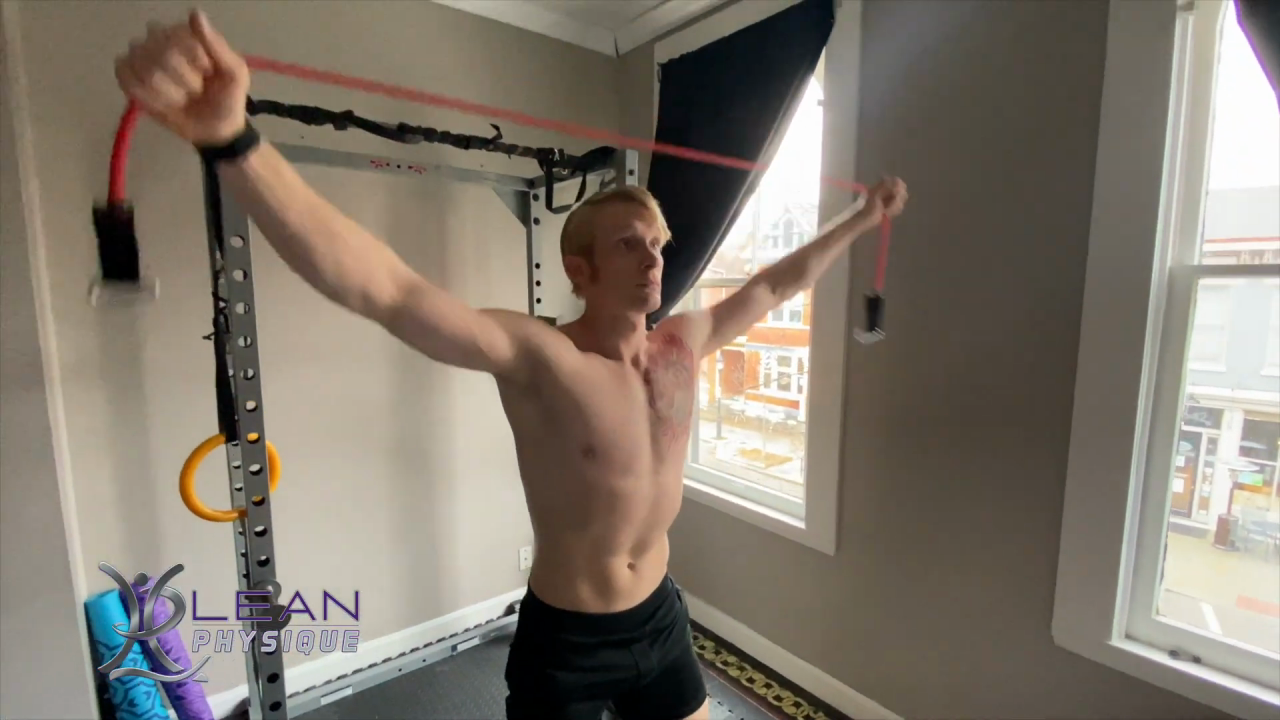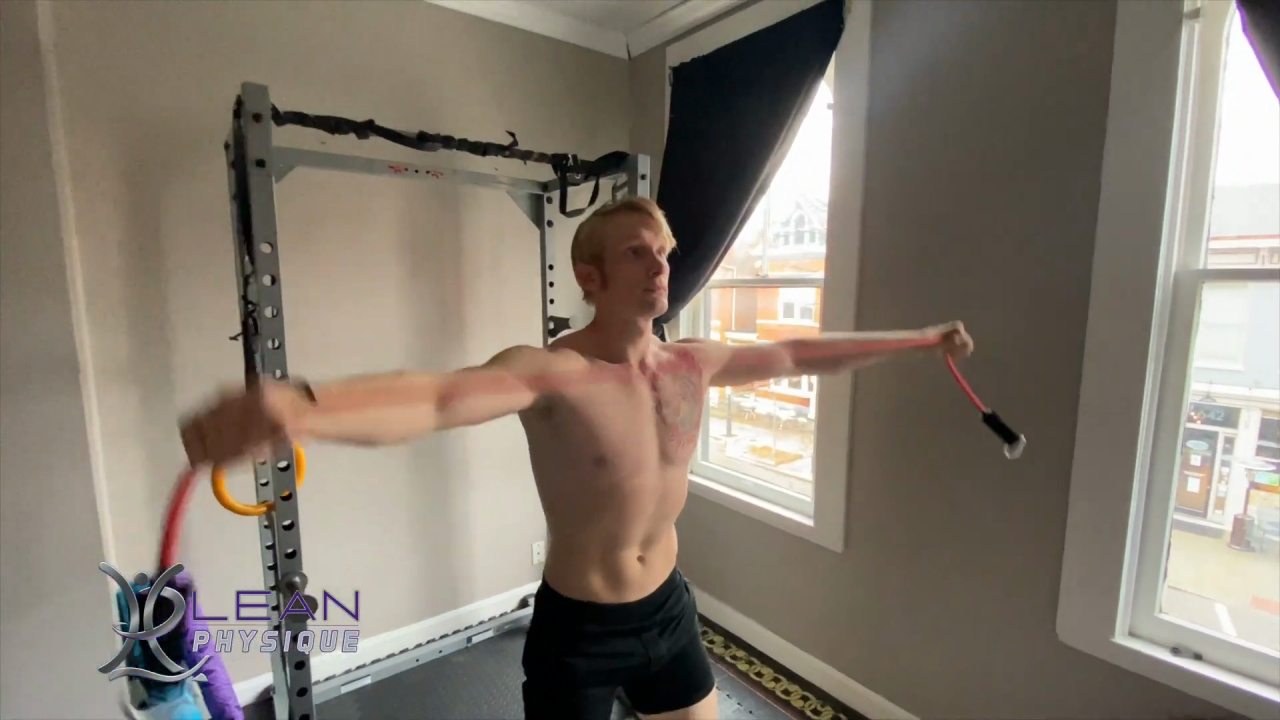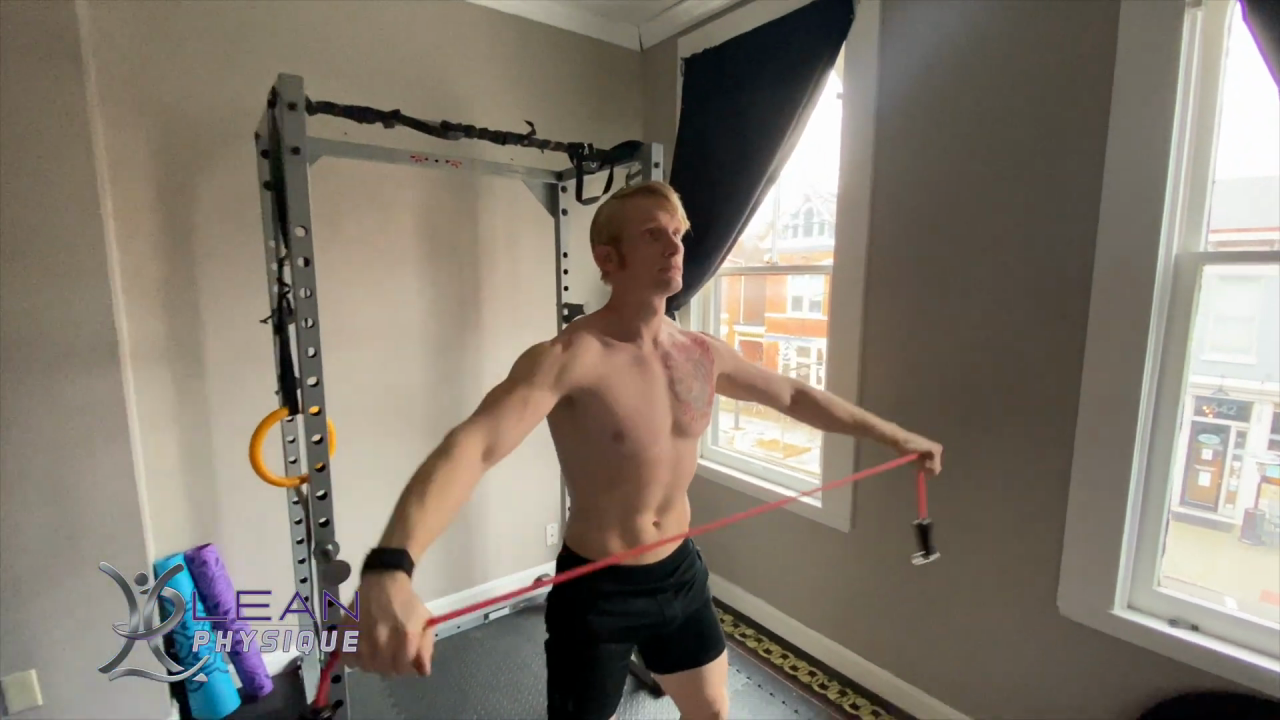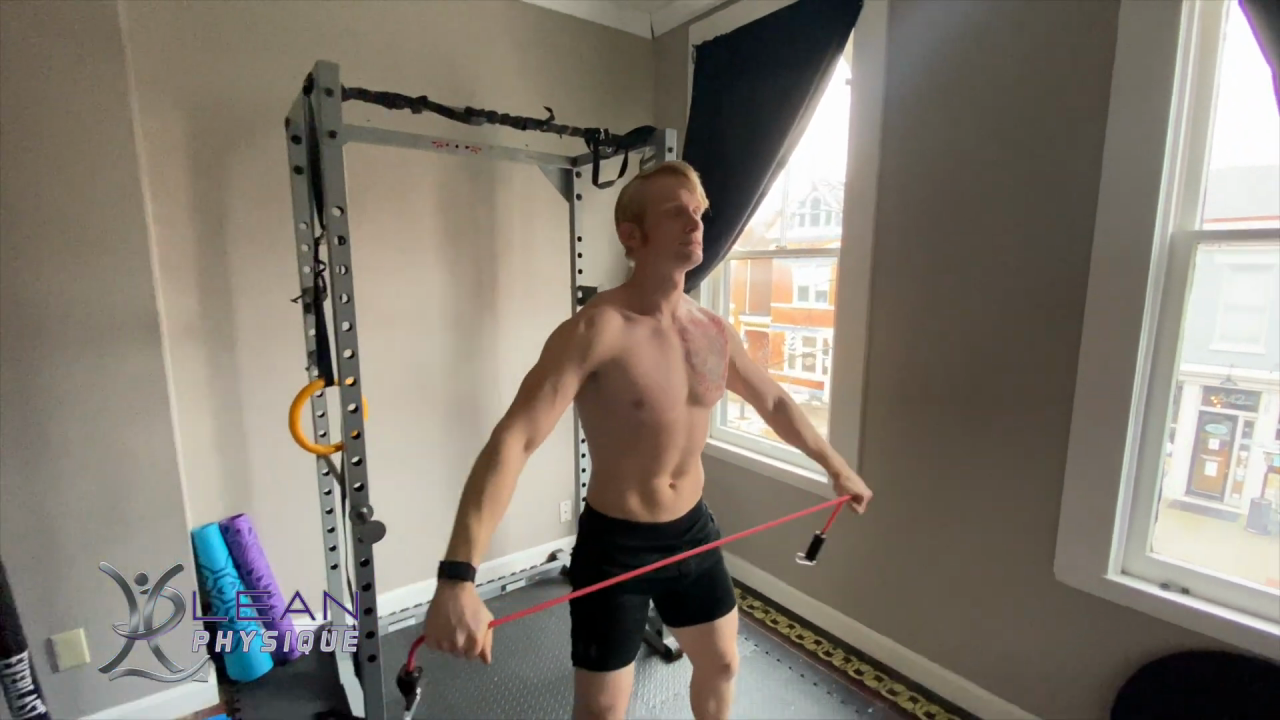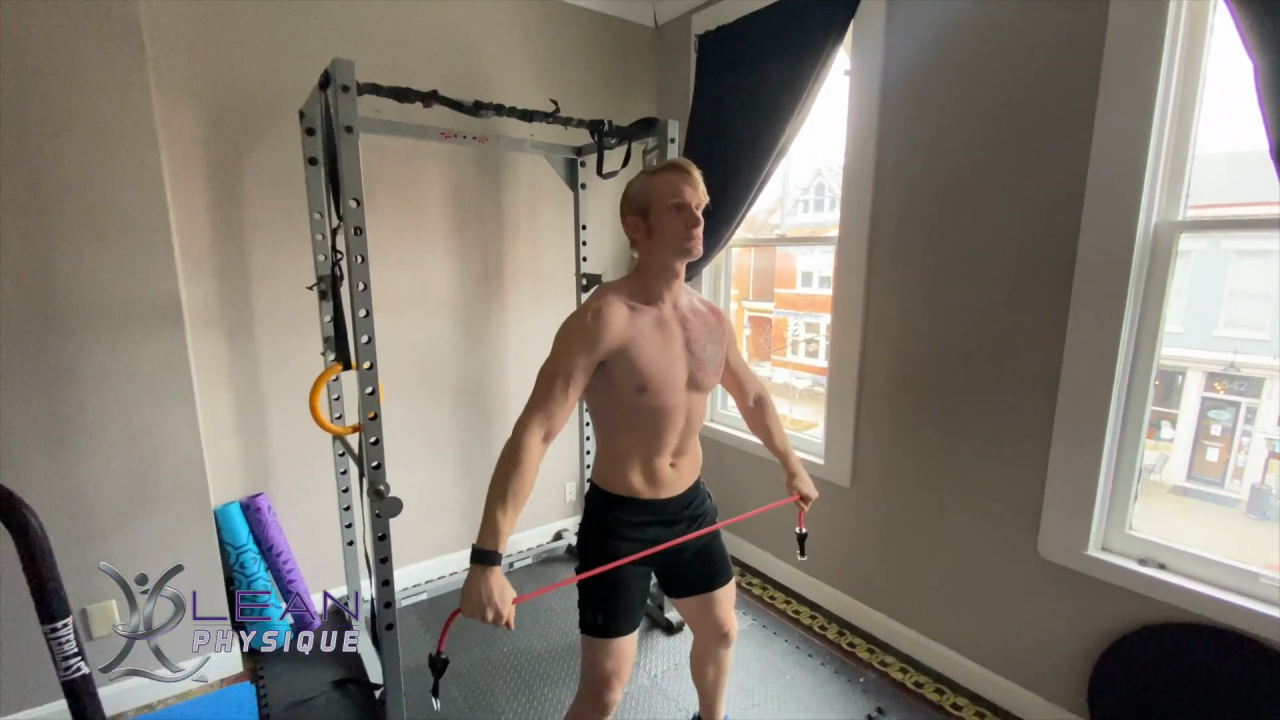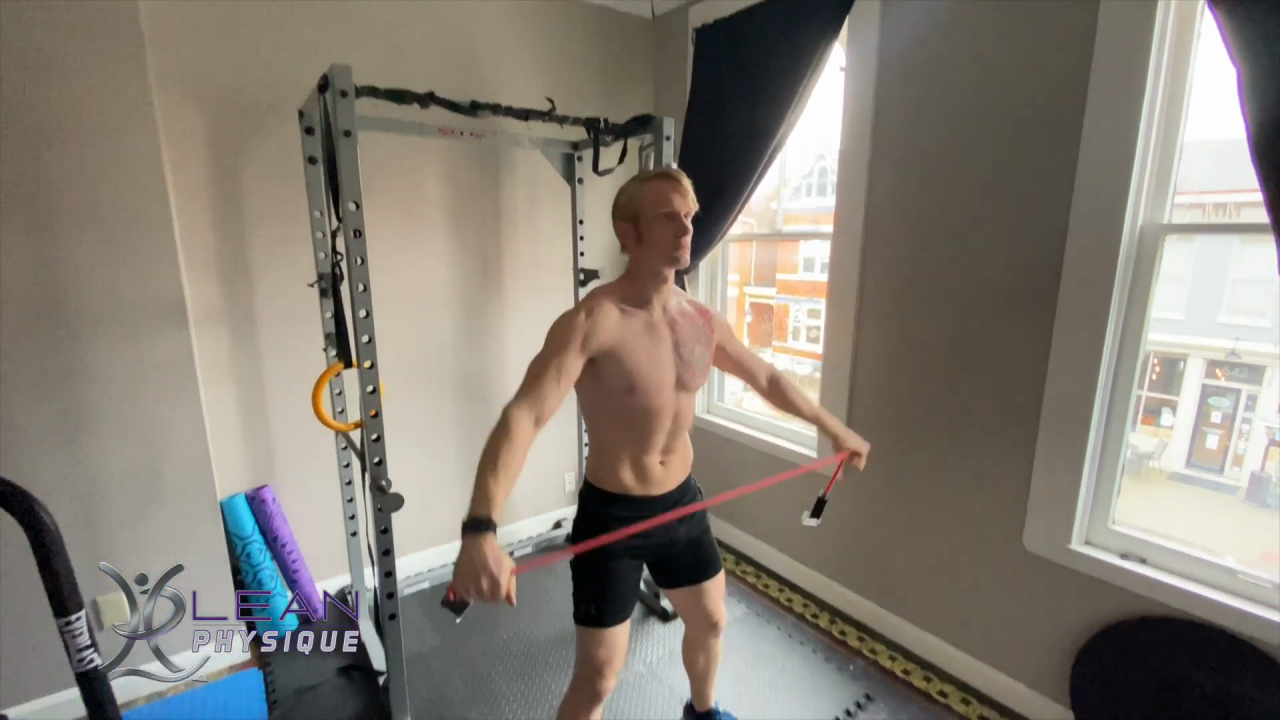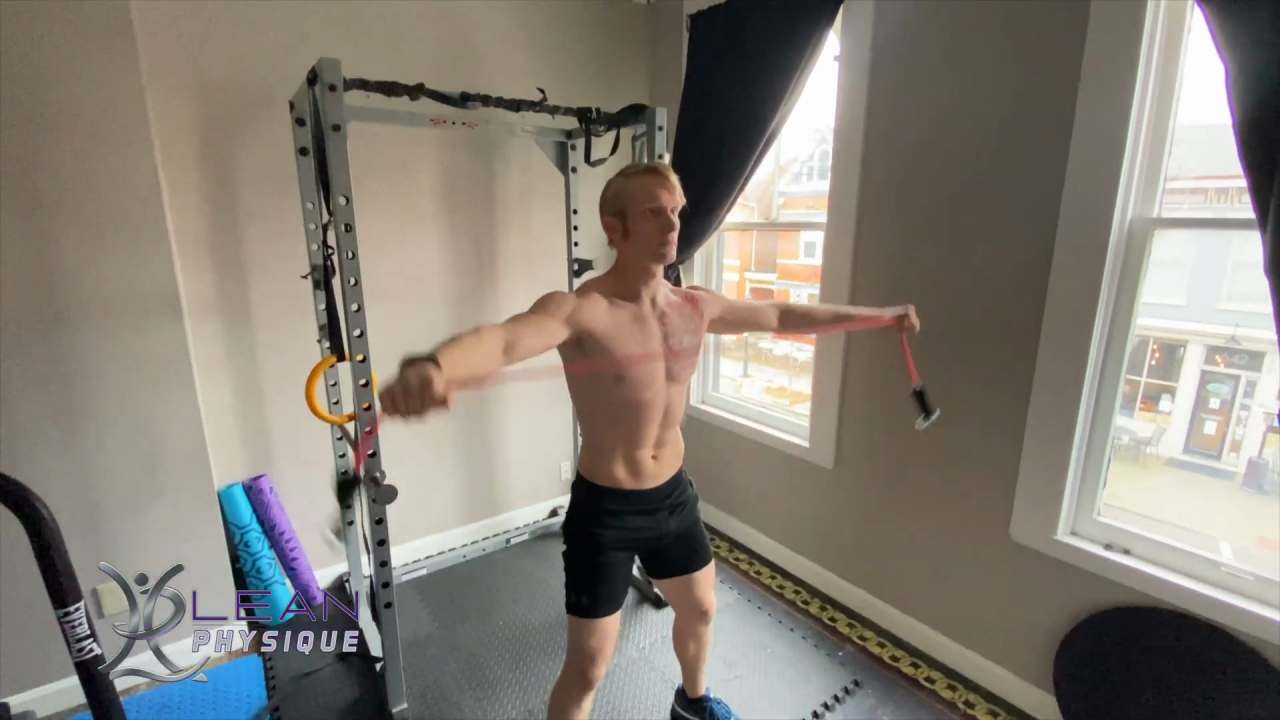
dt=0.3s
person 1, frame 1
left shoulder: (681, 344)
right shoulder: (535, 357)
left elbow: (773, 284)
left wrist: (859, 220)
left hip: (657, 618)
right hip: (564, 644)
person 1, frame 2
left shoulder: (692, 363)
right shoulder: (551, 372)
left elbow: (802, 354)
right elbow: (427, 398)
left wrist: (921, 340)
left hip: (664, 610)
right hip: (576, 632)
person 1, frame 3
left shoulder: (702, 354)
right shoulder: (569, 358)
left elbow: (794, 395)
right elbow: (474, 444)
left wrist: (892, 435)
right wrist: (391, 569)
left hip: (678, 573)
right hip: (594, 592)
person 1, frame 4
left shoulder: (715, 330)
right shoulder: (593, 332)
left elbow: (774, 401)
right elbow: (511, 442)
left wrist: (837, 467)
right wrist: (458, 578)
left hip: (693, 533)
right hip: (615, 545)
left knee: (721, 662)
person 1, frame 5
left shoulder: (712, 320)
right shoulder: (601, 320)
left elbow: (754, 399)
right elbow: (532, 435)
left wrist: (793, 467)
right wrist: (486, 561)
left hip: (691, 508)
right hip: (619, 521)
left knee: (720, 632)
person 1, frame 6
left shoulder: (701, 319)
right shoulder: (593, 321)
left elbow: (768, 378)
right elbow: (523, 417)
left wrist: (835, 430)
right wrist: (480, 528)
left hip: (682, 504)
right hip: (610, 517)
left knee: (710, 621)
person 1, frame 7
left shoulder: (695, 306)
right shoulder: (579, 310)
left elbow: (782, 314)
right elbow: (498, 339)
right wrist: (428, 368)
left hip: (673, 495)
right hip: (604, 509)
left knee: (700, 610)
right knee: (588, 666)
